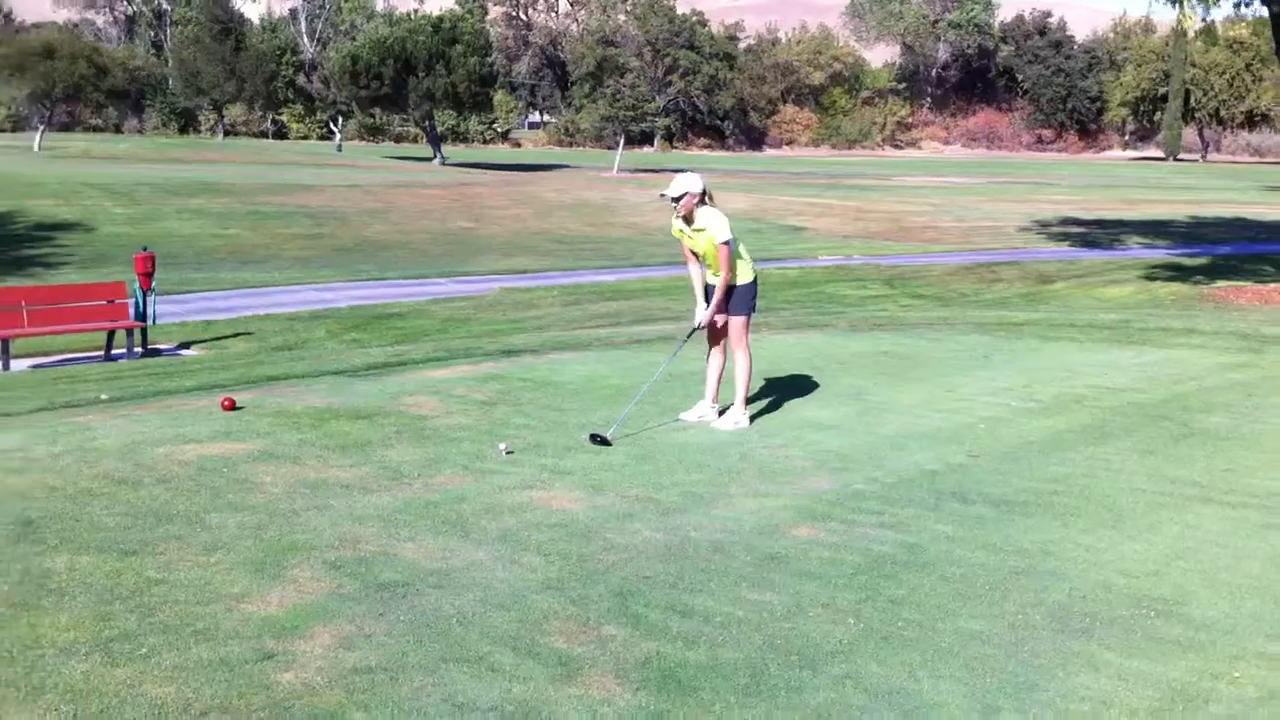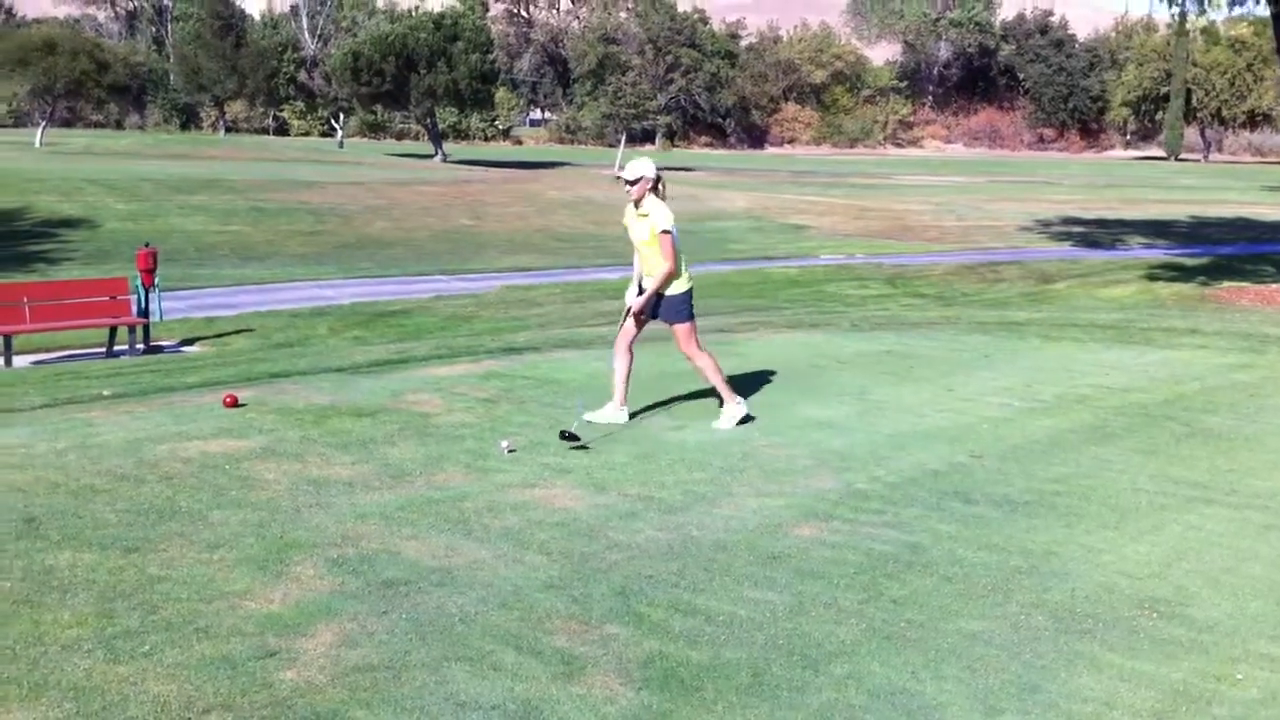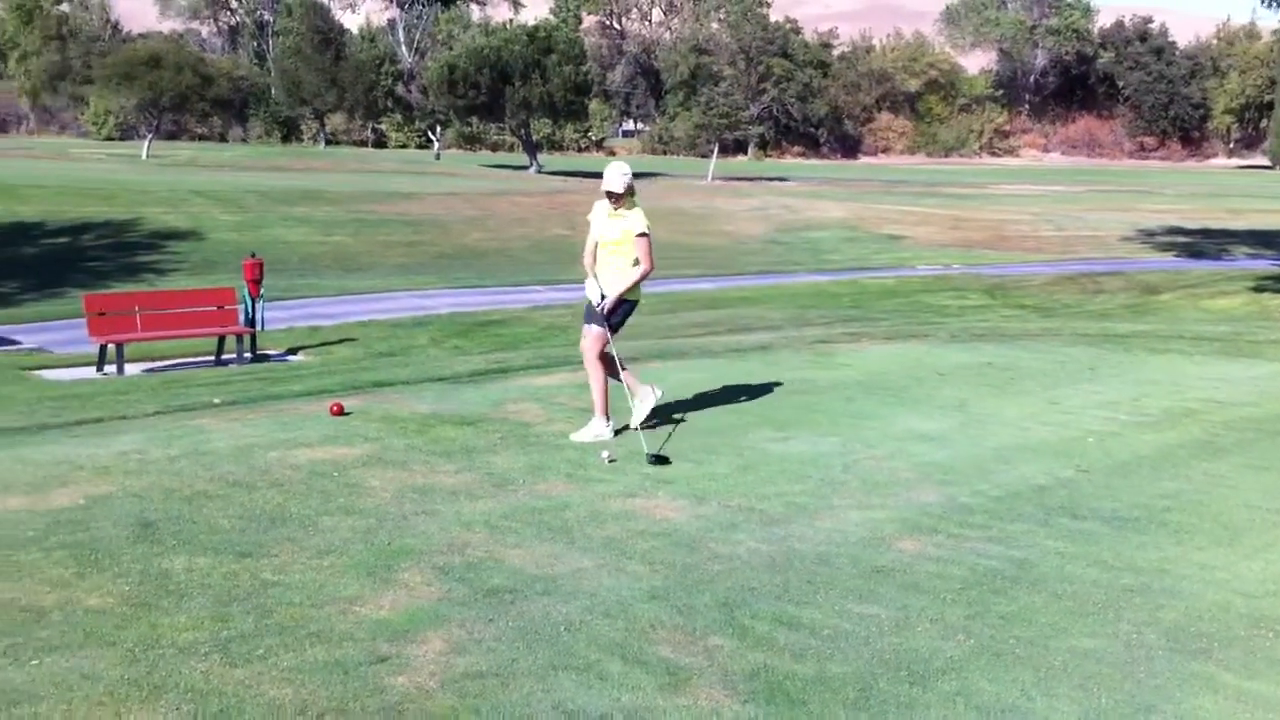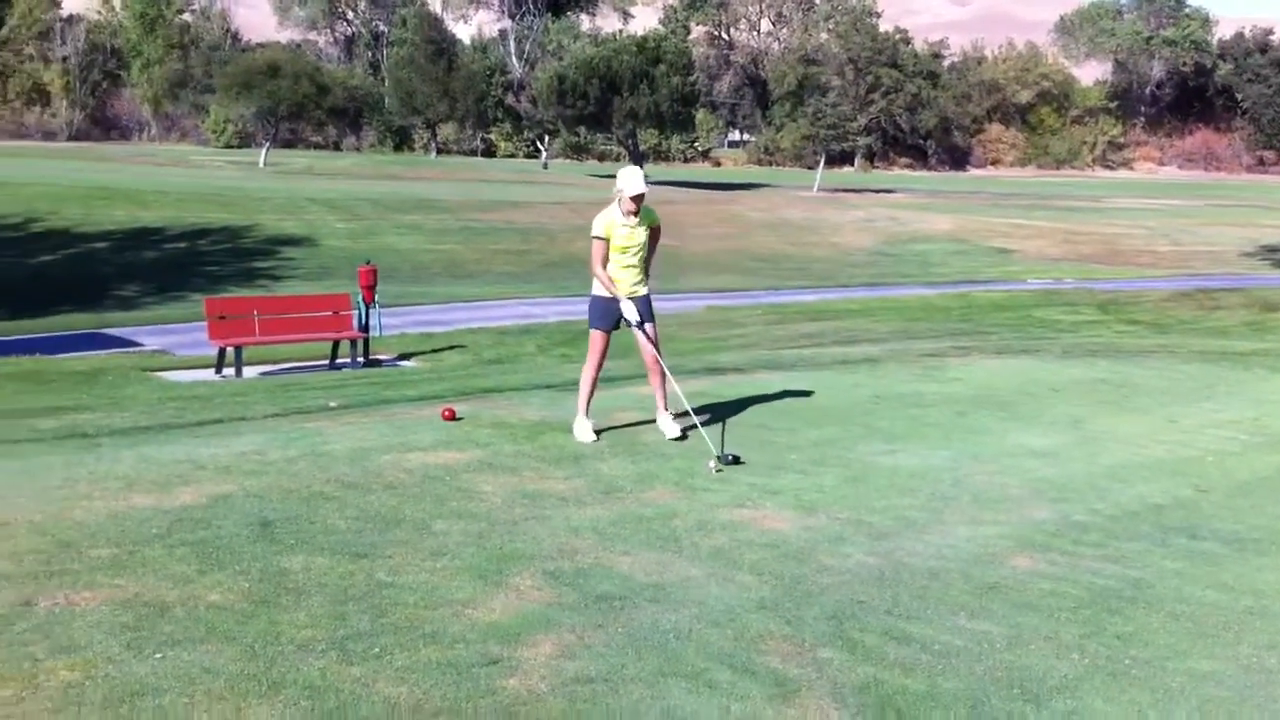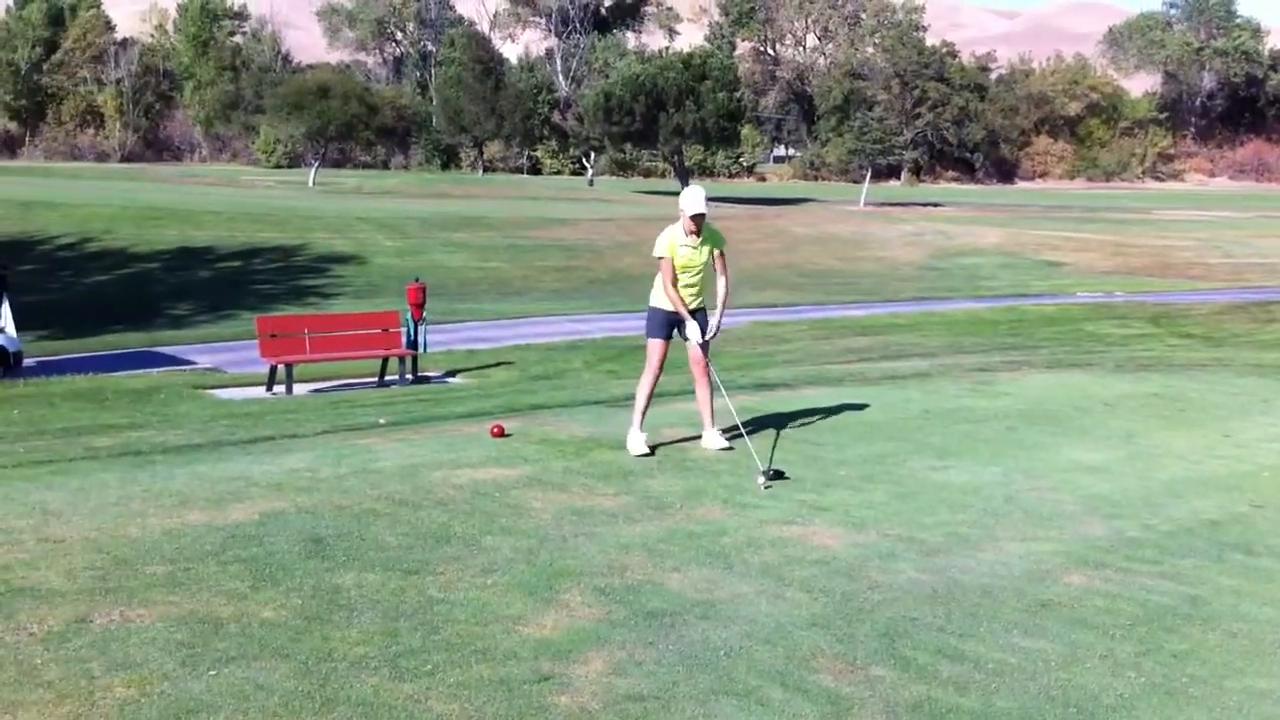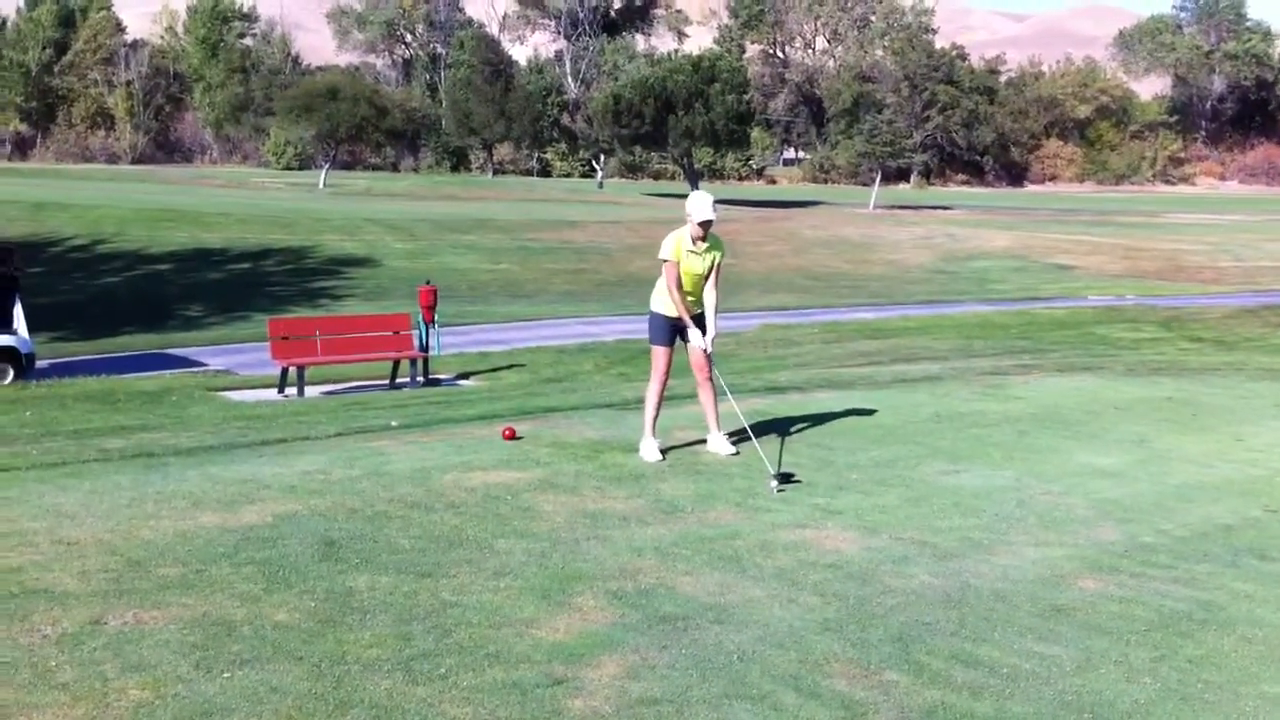
dt=0.7s
person 1, frame 1
left shoulder: (716, 223)
right shoulder: (679, 223)
left elbow: (727, 272)
right elbow: (693, 263)
left wrist: (712, 310)
right wrist: (700, 302)
left hip: (740, 281)
right hip: (715, 282)
left knee: (737, 343)
right knee: (715, 343)
left ankle: (739, 410)
right ankle: (709, 404)
person 1, frame 2
left shoulder: (660, 215)
right shoulder: (631, 211)
left elbow: (670, 266)
left wrist: (644, 297)
right wrist: (634, 286)
left hip: (674, 290)
right hip: (649, 288)
left knee: (690, 349)
right knee: (622, 339)
left ankle: (733, 403)
right ankle: (618, 406)
person 1, frame 3
left shoulder: (635, 219)
right shoulder: (599, 209)
left elbow: (646, 266)
right elbow: (590, 251)
left wrist: (615, 295)
right wrist: (591, 281)
left hip: (622, 296)
right hip: (602, 292)
left knee: (591, 353)
right knee: (597, 353)
left ankle: (601, 423)
right ankle: (642, 393)
person 1, frame 4
left shoulder: (648, 215)
right shoulder: (604, 220)
right elbow: (597, 267)
right wrist: (622, 300)
left hip: (638, 294)
right hip: (606, 296)
left knee: (652, 356)
right knee: (596, 358)
left ankle: (663, 414)
right ankle: (582, 419)
person 1, frame 5
left shoulder: (713, 237)
right shoulder: (667, 239)
left elbow: (722, 276)
right elbow: (669, 286)
left wrist: (718, 315)
right wrist: (688, 321)
left hip: (695, 309)
right hip: (663, 307)
left knee: (701, 369)
right knee: (653, 368)
left ankle: (709, 431)
right ankle: (636, 431)
person 1, frame 6
left shoulder: (716, 246)
right shoulder: (673, 242)
left elbow: (711, 289)
right elbow: (673, 290)
left wrist: (711, 329)
right wrist: (691, 328)
left hip: (696, 313)
right hip: (665, 313)
left knee: (704, 373)
right knee: (660, 375)
left ankle: (715, 435)
right ankle: (648, 439)
